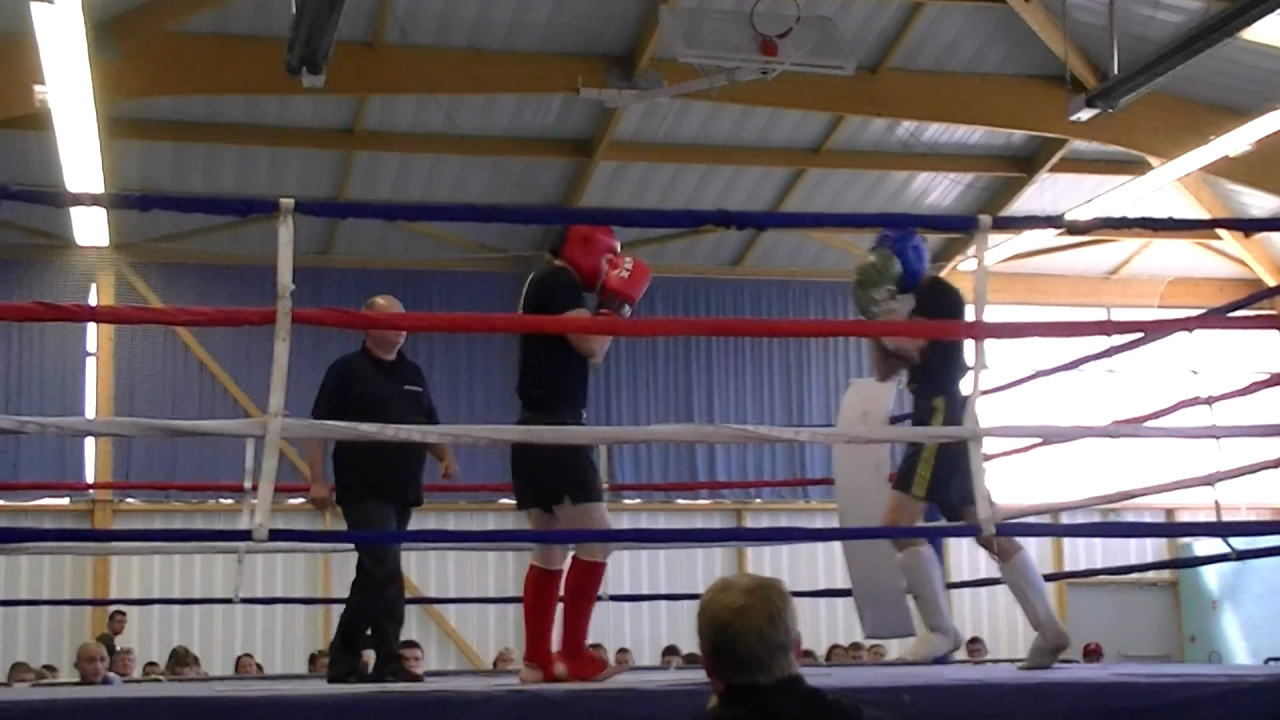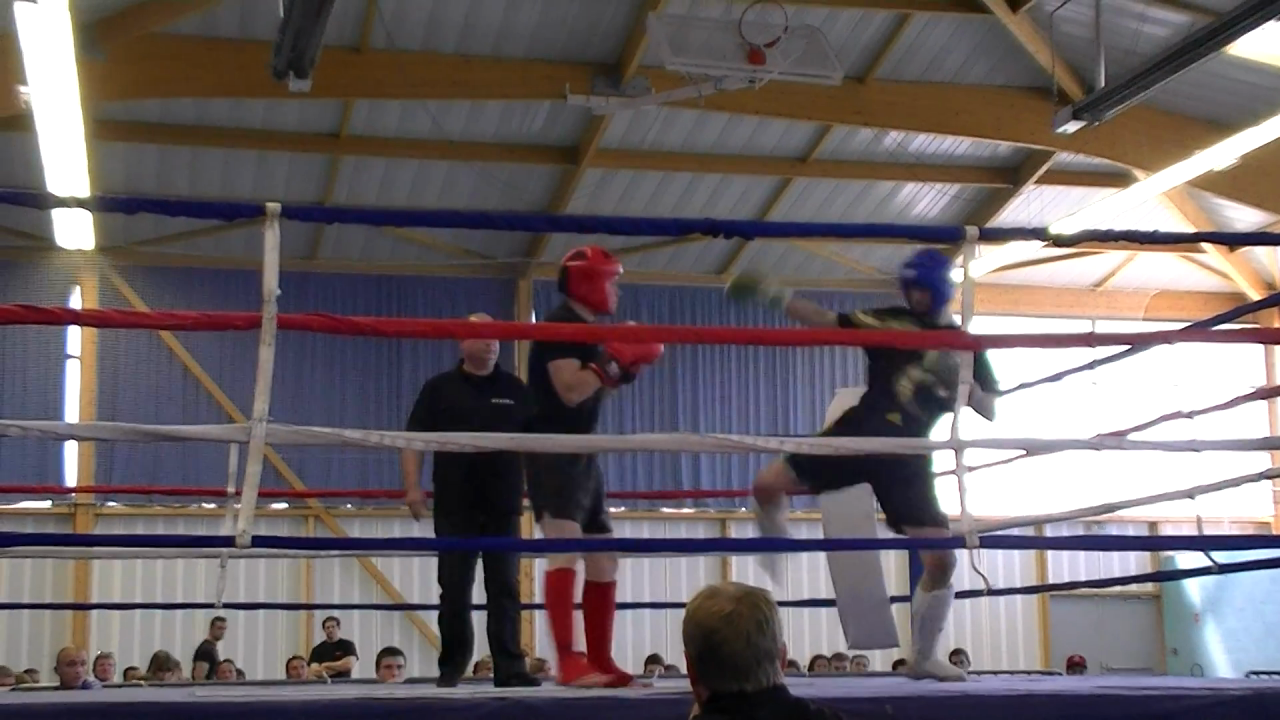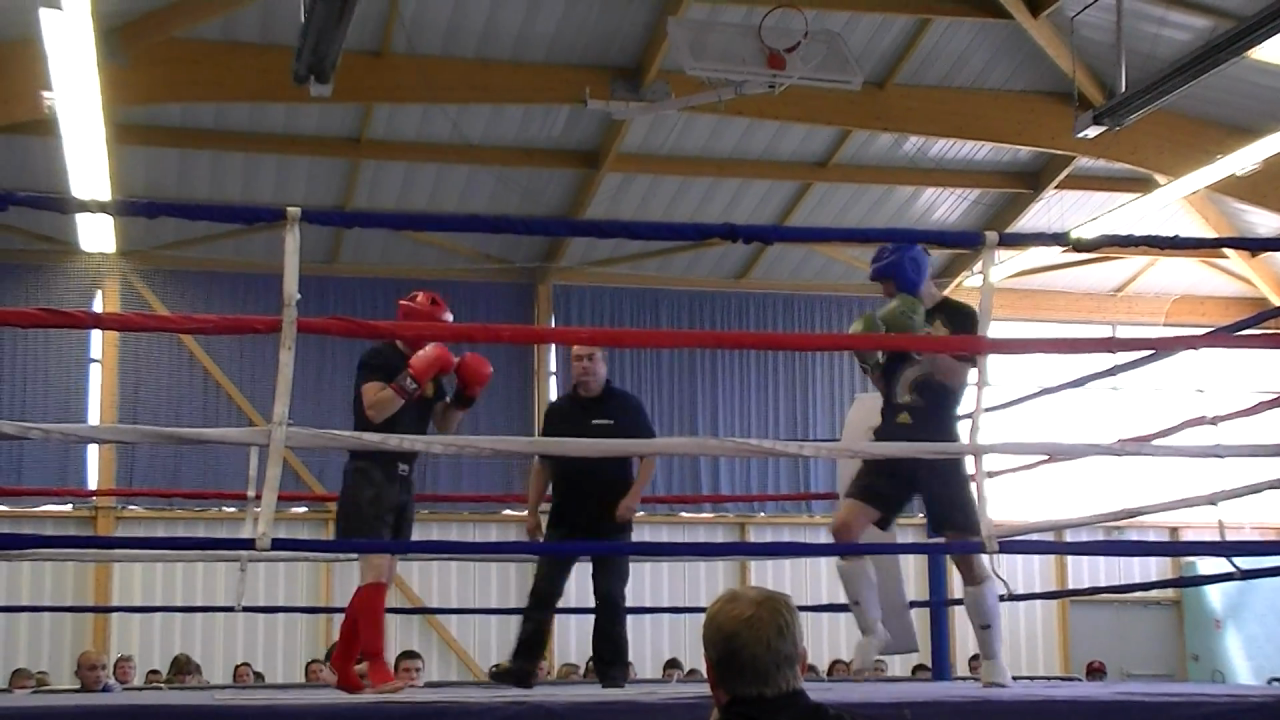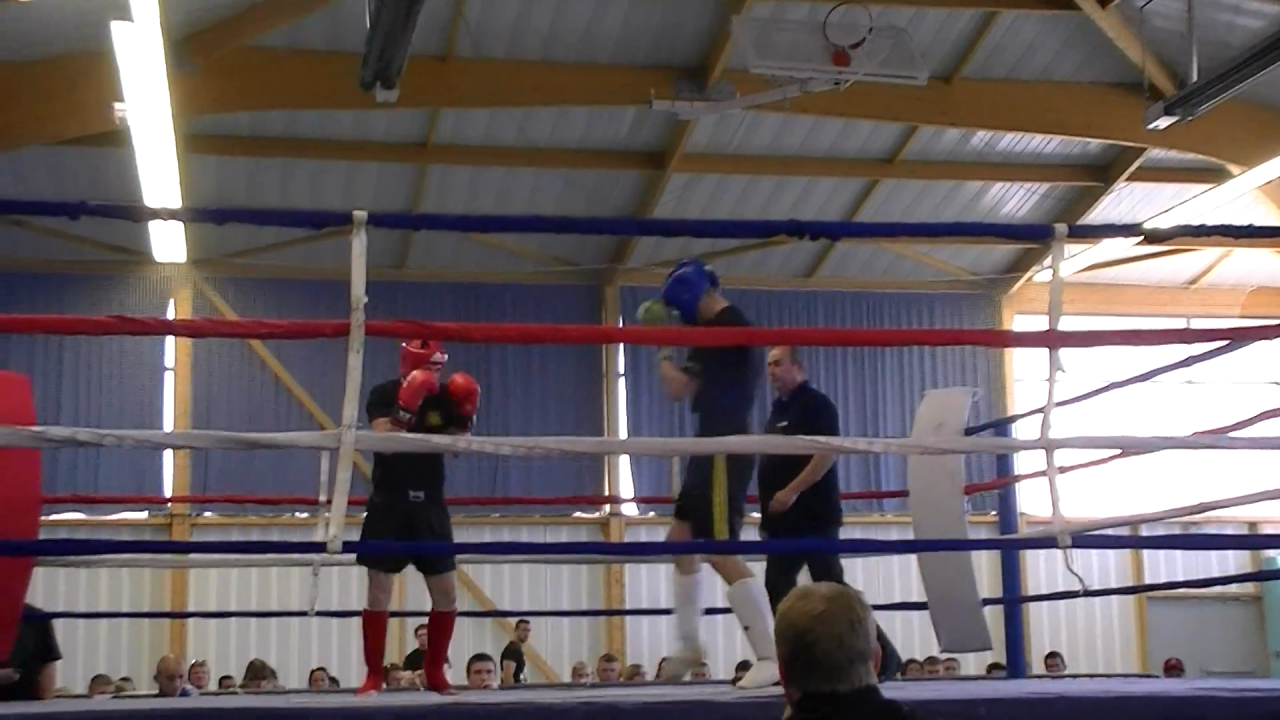
dt=1s
person 1, frame 1
left shoulder: (939, 295)
right shoulder: (916, 306)
left elbow: (907, 346)
right elbow: (884, 370)
left wrist: (877, 302)
right wrist: (875, 314)
left hip: (941, 418)
right hip: (946, 423)
left knee: (898, 521)
right knee: (991, 533)
left ankle: (940, 629)
right ankle: (1049, 630)
person 1, frame 2
right shoulder: (893, 320)
left elbow: (989, 411)
right elbow: (821, 321)
left wrist: (962, 381)
right wrist: (771, 293)
left hip: (903, 452)
right hip: (858, 431)
left knee: (941, 558)
right knee: (767, 484)
left ankle: (923, 656)
right ankle: (774, 547)
person 1, frame 3
left shoulder: (961, 317)
right shoulder: (893, 320)
left elbow: (958, 380)
right wrist: (867, 359)
left hip: (938, 447)
right hip: (891, 444)
left knee: (966, 555)
right knee: (845, 526)
left ankle: (992, 660)
right ankle: (871, 631)
person 1, frame 4
left shoulder: (722, 328)
right shoulder: (732, 325)
left elbow: (678, 390)
left wrist: (662, 348)
right wrist: (684, 351)
left hip: (723, 451)
right hip: (716, 450)
left knee: (721, 555)
right knee: (679, 540)
left ankle: (770, 658)
right ankle: (688, 645)
person 2, frame 1
left shoulder: (554, 286)
right shoulder: (557, 280)
left elbow: (586, 354)
right elbow: (592, 345)
left wrist: (610, 305)
right wrist: (620, 302)
left hip: (552, 426)
right hip: (553, 426)
left knee: (550, 551)
right knee: (595, 537)
left ankle: (538, 659)
right ankle: (574, 652)
person 2, frame 2
left shoulder: (583, 329)
right shoulder: (562, 325)
right elbow: (570, 392)
left wrist: (624, 362)
right wrist: (614, 361)
left hip: (579, 454)
right hip: (554, 452)
left knee: (604, 563)
right knee: (566, 550)
left ankle: (601, 663)
right ankle: (567, 660)
person 2, frame 3
left shoulder: (432, 365)
right shoulder: (379, 358)
left elbow: (444, 425)
right elbow: (375, 409)
left wrist: (467, 394)
right wrist: (414, 377)
left hip: (402, 477)
right hip: (370, 474)
left knee: (380, 577)
right knee: (377, 570)
left ankle: (343, 664)
right ankle: (379, 670)
person 2, frame 4
left shoulder: (442, 396)
right shoulder: (383, 395)
left wrist: (465, 414)
right wrist: (407, 406)
left hip: (429, 504)
right hip: (389, 503)
left knee: (446, 595)
right knee: (378, 597)
left ankle: (435, 671)
right ankle: (374, 674)
person 3, frame 1
left shoulder: (413, 373)
right shoulder: (347, 369)
left elbow: (430, 427)
right elbow: (318, 427)
left wrist: (446, 457)
right wrist: (318, 480)
left hip: (402, 493)
right hip: (363, 491)
left knee: (373, 576)
right knee: (386, 572)
left ankle: (342, 662)
right ankle: (388, 661)
person 3, frame 2
left shoulder: (515, 388)
right shoulder: (439, 387)
right wrist: (412, 487)
left hip: (503, 506)
right hip: (454, 506)
left knee: (504, 587)
right knee: (455, 588)
left ankle: (509, 667)
right ankle: (452, 665)
person 3, frame 3
left shoulder: (626, 406)
right shoulder: (557, 411)
left elbow: (650, 455)
right elbow: (543, 463)
left wrist: (635, 495)
right wrist: (533, 512)
left hip: (611, 521)
right hip: (564, 520)
left knee: (609, 595)
right knee: (543, 590)
left ankle: (612, 670)
right ankle: (523, 666)
person 3, frame 4
left shoulder: (813, 403)
right shoulder: (780, 408)
left elbow: (827, 452)
left wrist: (792, 490)
right wrist: (768, 513)
left hip: (814, 518)
right hip: (785, 519)
left knee: (830, 587)
right knee: (778, 591)
left ankle: (881, 657)
